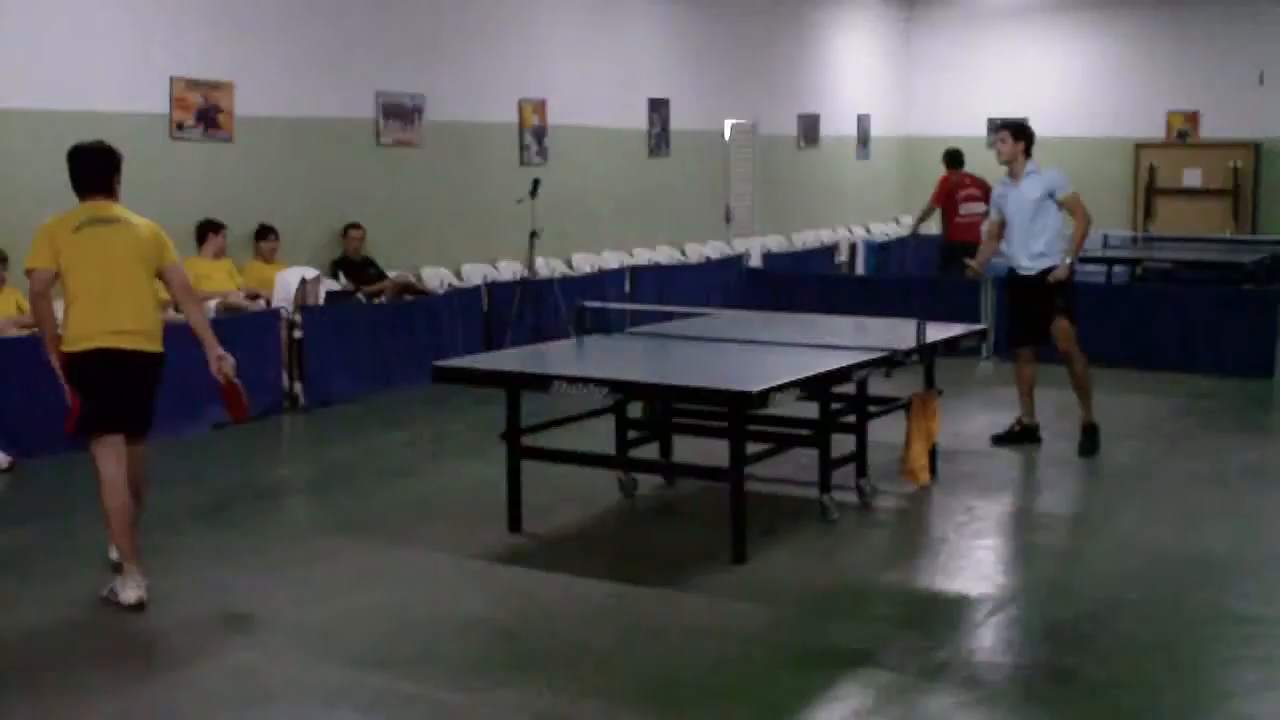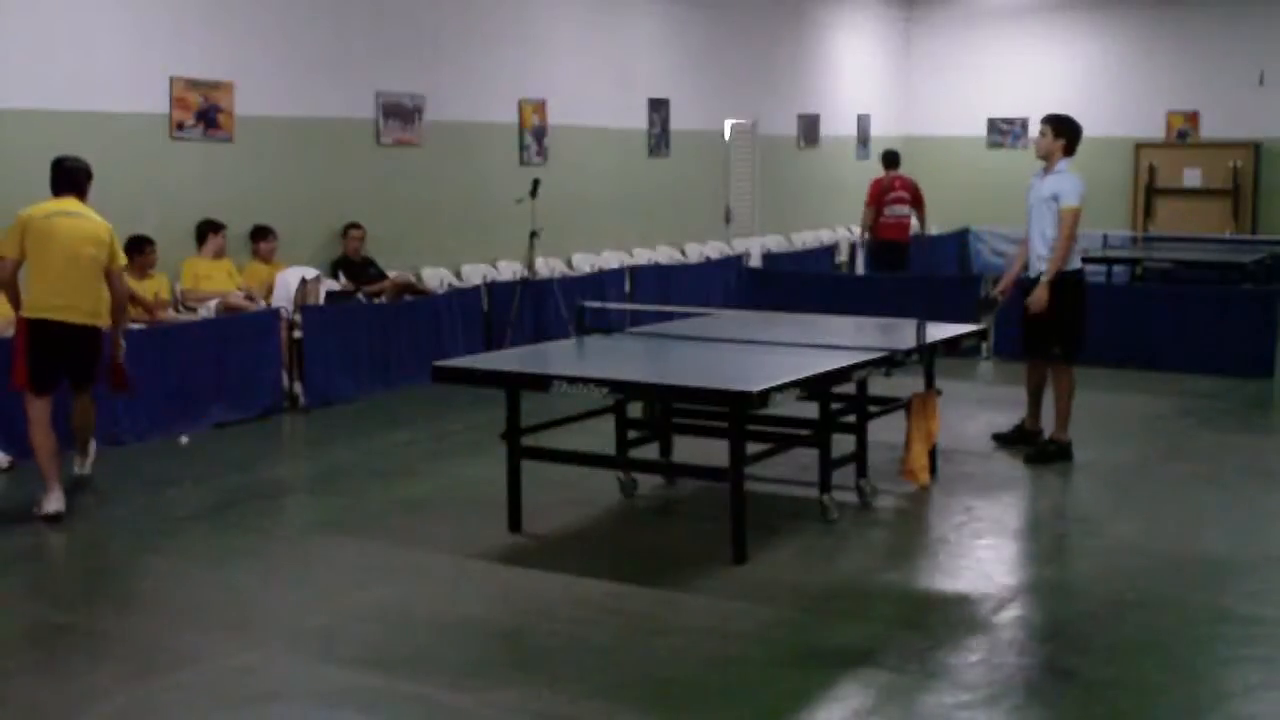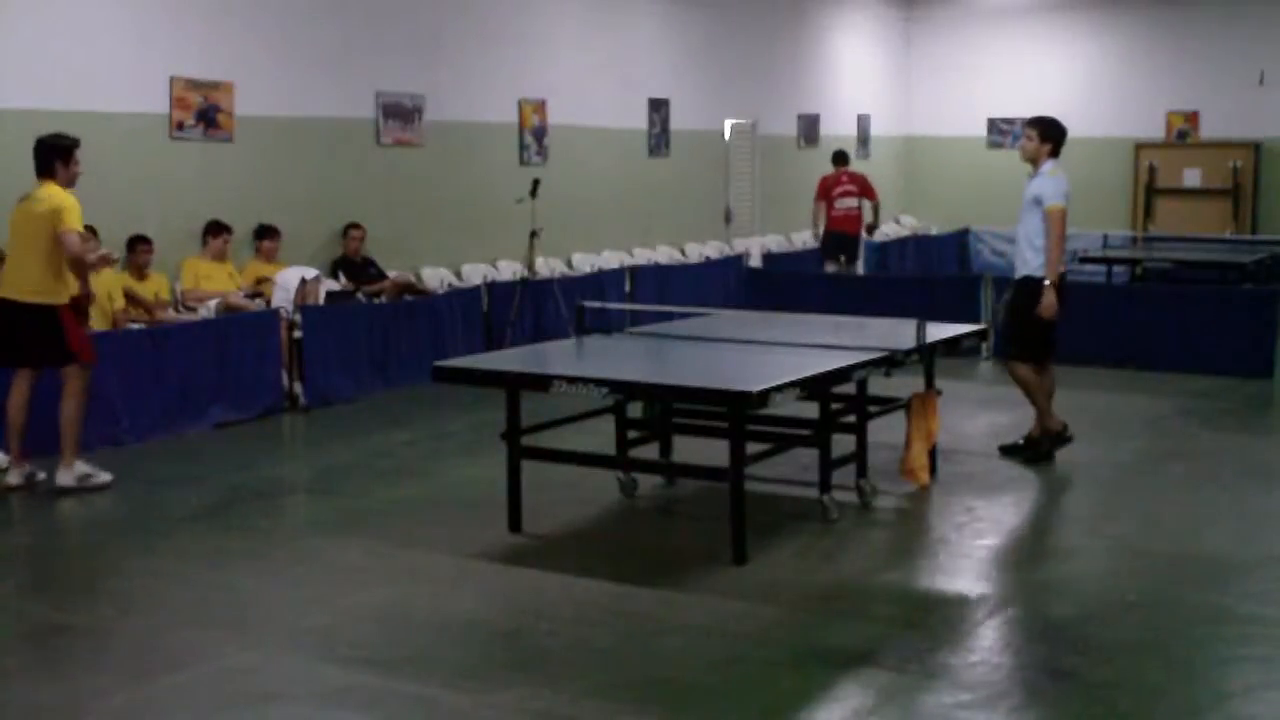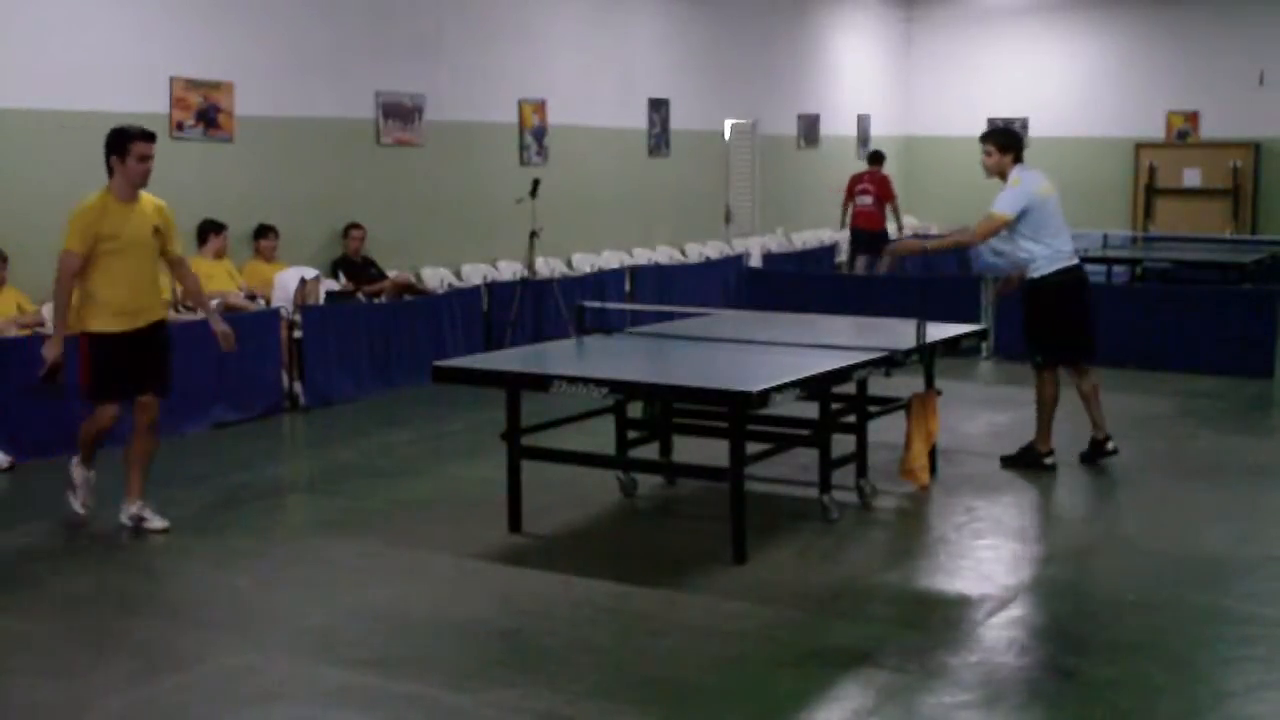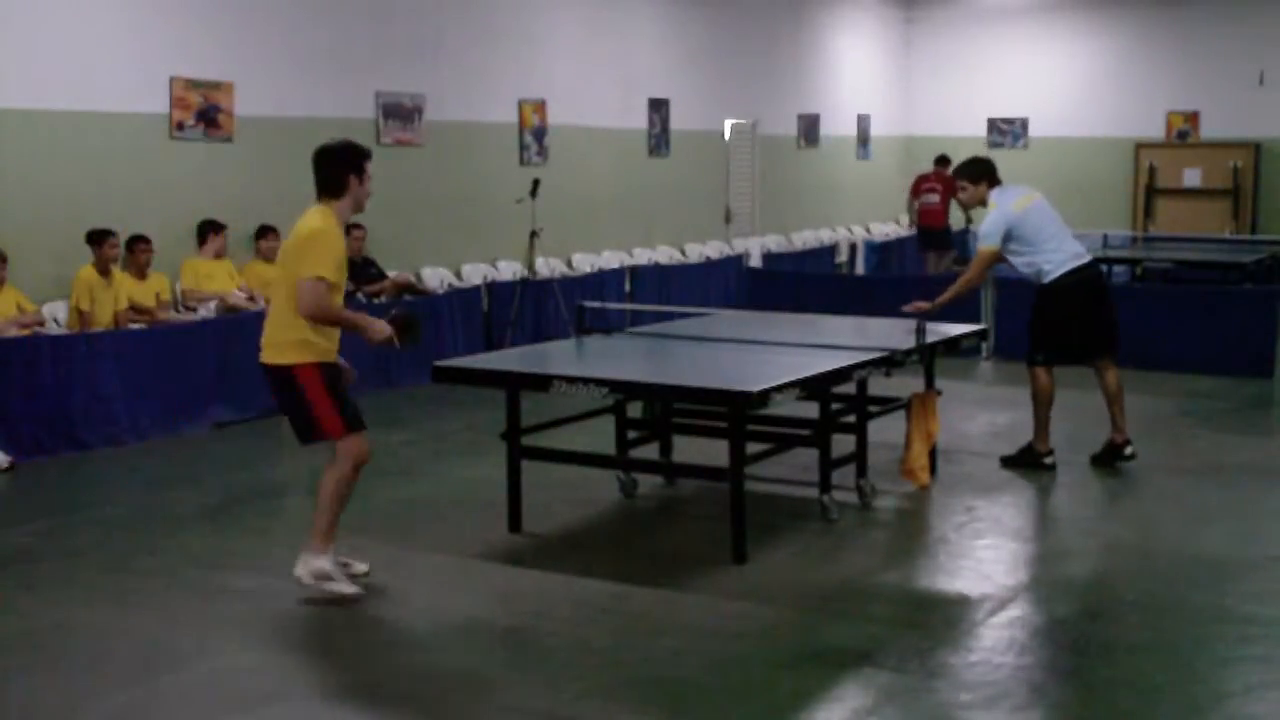
dt=1s
person 1, frame 1
left shoulder: (55, 230)
right shoulder: (146, 228)
left elbow: (39, 292)
right elbow: (184, 292)
left wrist: (54, 354)
right wrist: (213, 349)
left hip: (88, 351)
right hip: (143, 349)
left knee: (111, 462)
right knee: (132, 448)
left ankle: (131, 578)
right ankle: (126, 544)
person 1, frame 2
right shoulder: (102, 226)
right elbow: (120, 293)
right wrist: (117, 335)
left hip: (40, 319)
right hip: (88, 322)
left knee: (38, 406)
right knee: (82, 393)
left ankle: (53, 493)
right ankle: (82, 458)
person 1, frame 3
right shoulder: (64, 201)
right elbow: (72, 252)
left wrist: (91, 259)
right wrist: (85, 282)
right hip: (47, 301)
right knee: (76, 377)
right ankle: (69, 466)
person 1, frame 4
left shoulder: (157, 210)
right shoulder: (89, 214)
left elbow: (179, 266)
right elbow: (66, 277)
left wrist: (212, 316)
right wrist: (57, 337)
left hip: (150, 327)
right hip: (103, 332)
left knee: (148, 414)
right knee: (107, 415)
left ankle: (134, 503)
right ankle: (83, 465)
person 1, frame 5
left shoulder: (319, 224)
right shoulder: (322, 231)
right elbow: (310, 304)
left wrist: (330, 351)
right wrist: (366, 324)
left hip: (311, 357)
right hip: (296, 361)
left knee: (358, 451)
right knee: (352, 450)
left ankle: (318, 551)
right ankle: (314, 555)
person 2, frame 1
left shoulder: (1050, 178)
right shoulder: (1000, 192)
left elbow: (1082, 218)
right elbow: (993, 237)
left wrist: (1067, 261)
right wrist: (978, 262)
left hip: (1050, 274)
right hip: (1019, 277)
left knee: (1065, 343)
right knee: (1022, 350)
left ankle: (1088, 421)
right ankle: (1028, 423)
person 2, frame 2
left shoulder: (1068, 182)
right shoulder: (1037, 181)
left elbow: (1065, 237)
left wrist: (1046, 283)
right wrist: (1010, 277)
left hip: (1057, 281)
right hip: (1035, 278)
left knee: (1059, 361)
right knee: (1035, 357)
left ankle: (1061, 439)
right ankle: (1031, 426)
person 2, frame 3
left shoulder: (1051, 180)
right shoulder: (1038, 179)
left elbow: (1056, 239)
left wrist: (1050, 287)
right wrist: (1016, 288)
left hip: (1039, 282)
right hip: (1029, 280)
left knee: (1016, 359)
right knee: (1037, 361)
left ankle: (1053, 425)
right ankle: (1039, 432)
person 2, frame 4
left shoulder: (1017, 190)
right shoulder: (1034, 179)
left elbow: (976, 236)
left wrist: (922, 245)
right wrist: (1020, 272)
left hip: (1050, 283)
right hip: (1069, 275)
left knee: (1046, 366)
right knee: (1078, 362)
left ankle: (1042, 449)
right ankle: (1101, 436)
person 2, frame 5
left shoulder: (996, 217)
right shoulder: (1022, 193)
left elbow: (974, 278)
left wrist: (933, 304)
right wrist: (991, 257)
left hip: (1062, 286)
right hip: (1088, 274)
left knee: (1040, 363)
right knee: (1103, 360)
left ankle: (1041, 449)
right ankle: (1120, 439)
